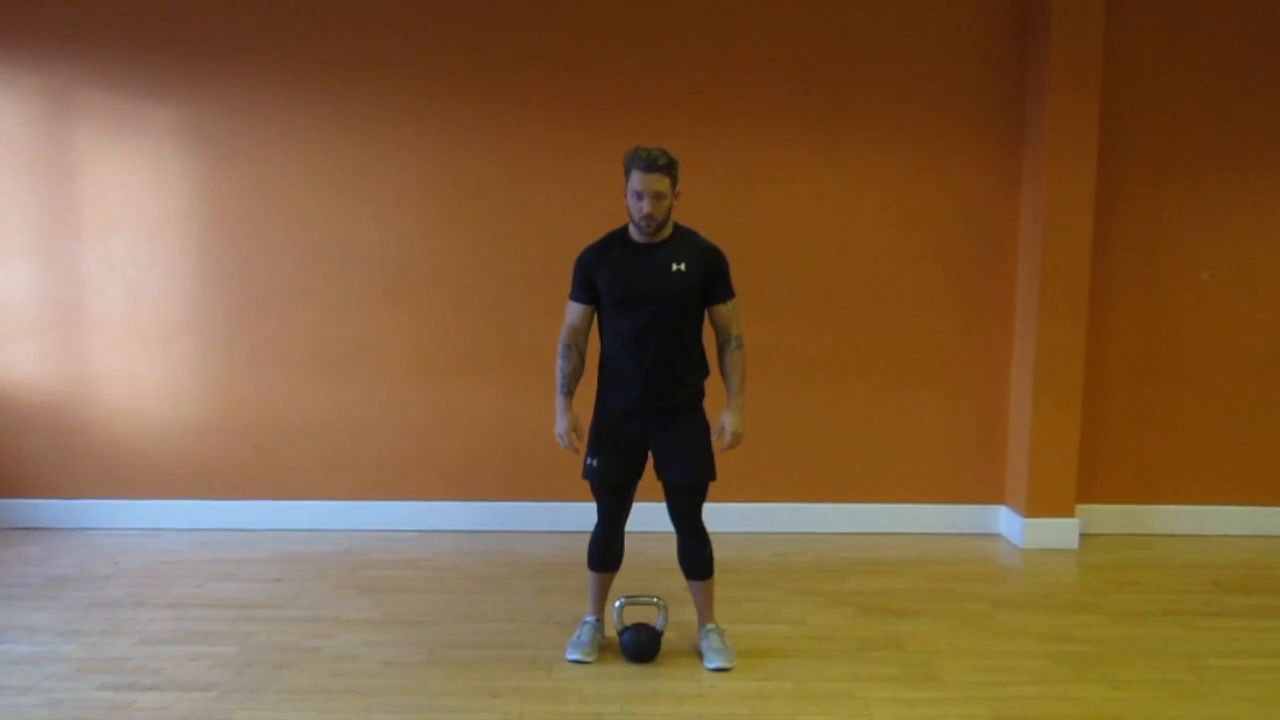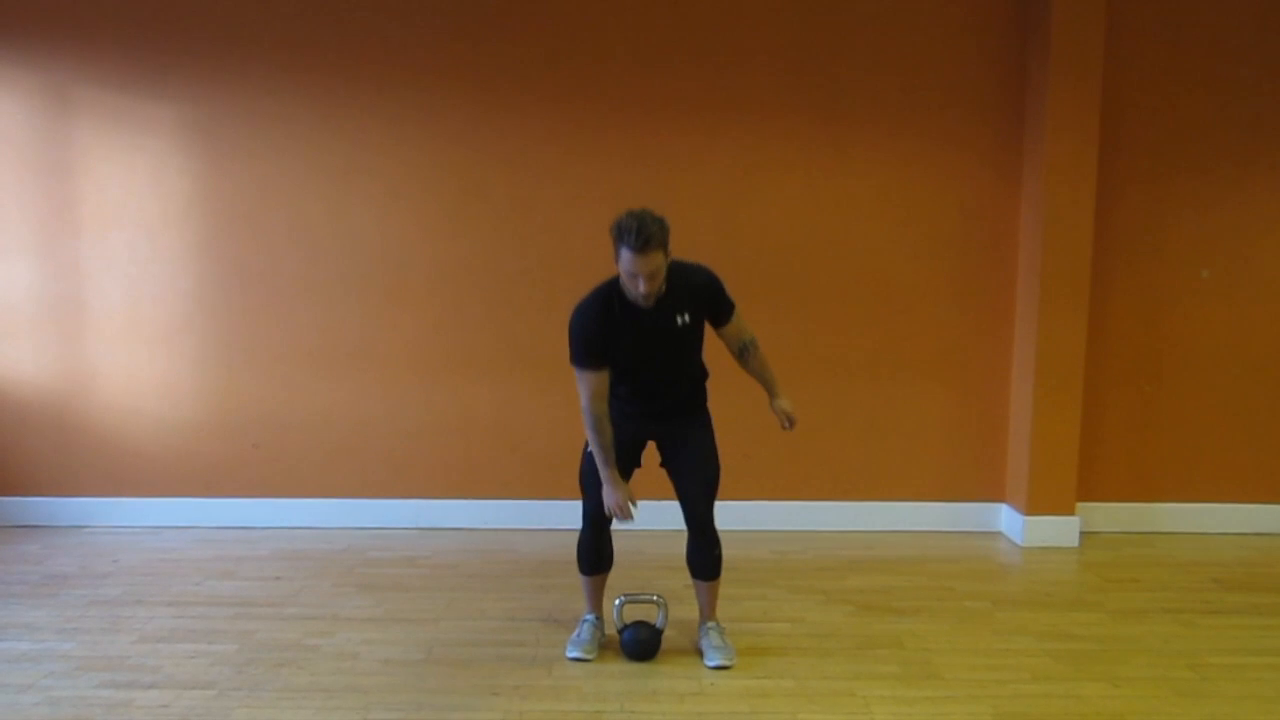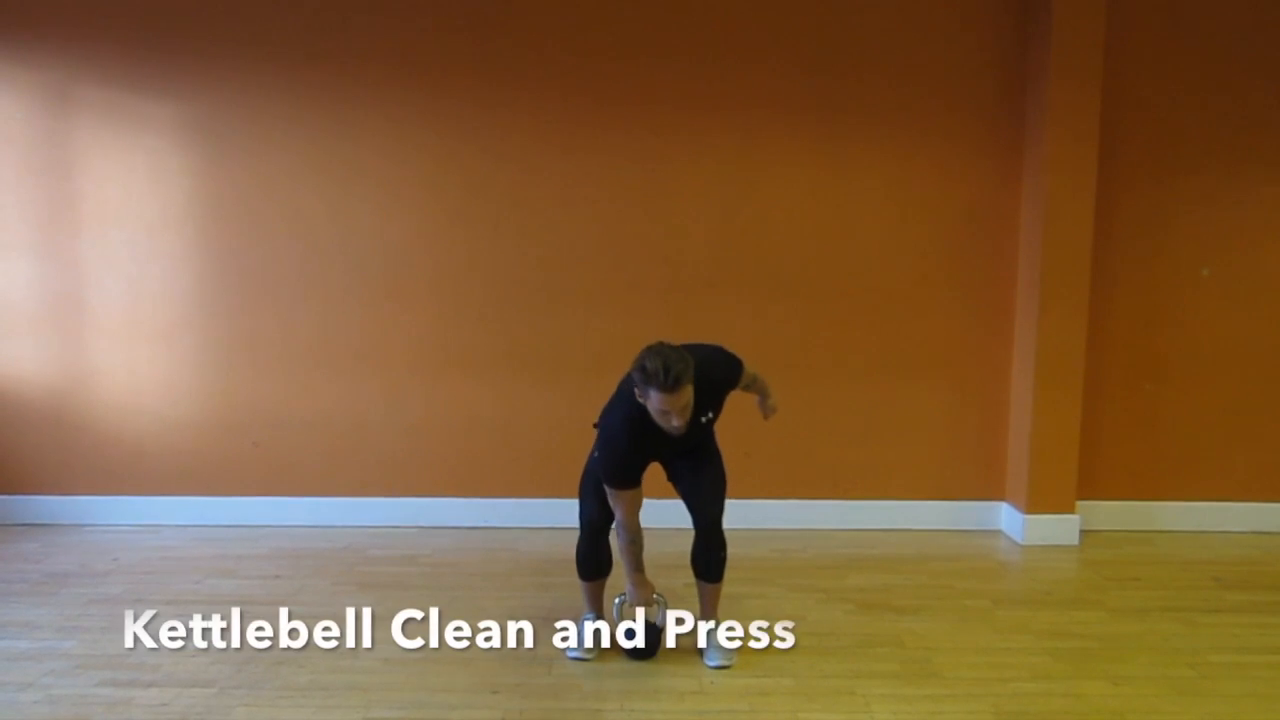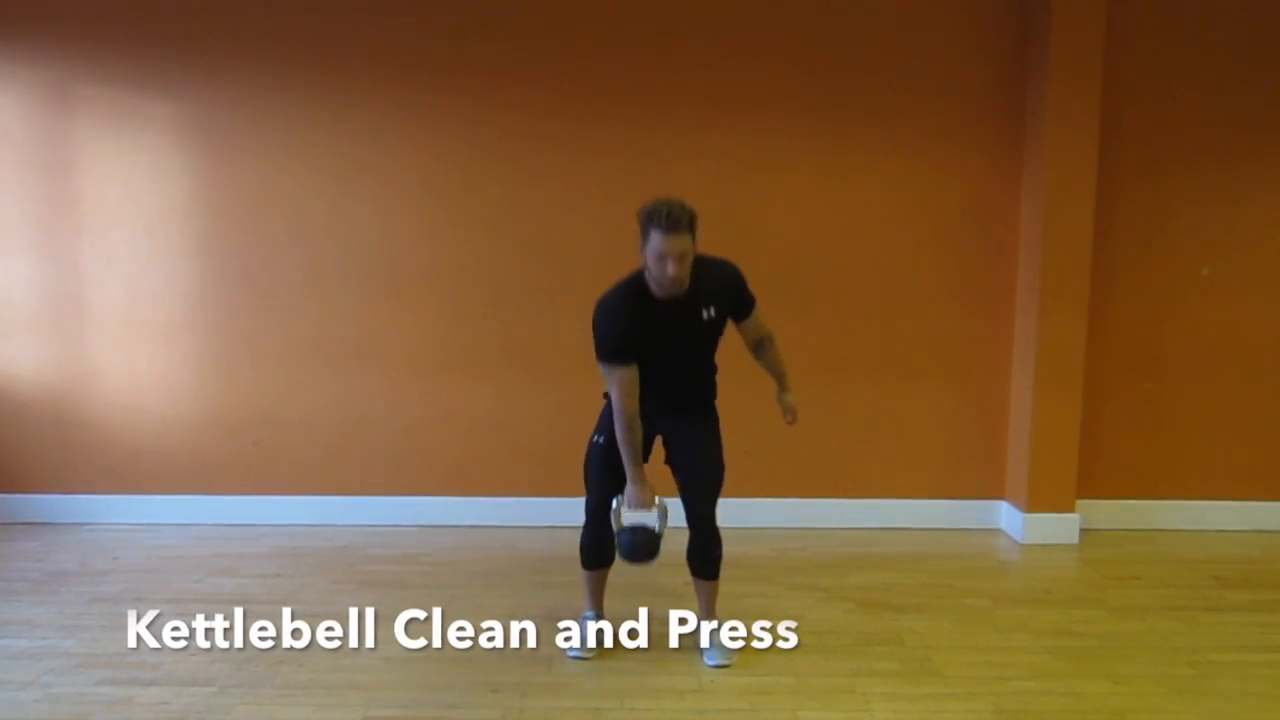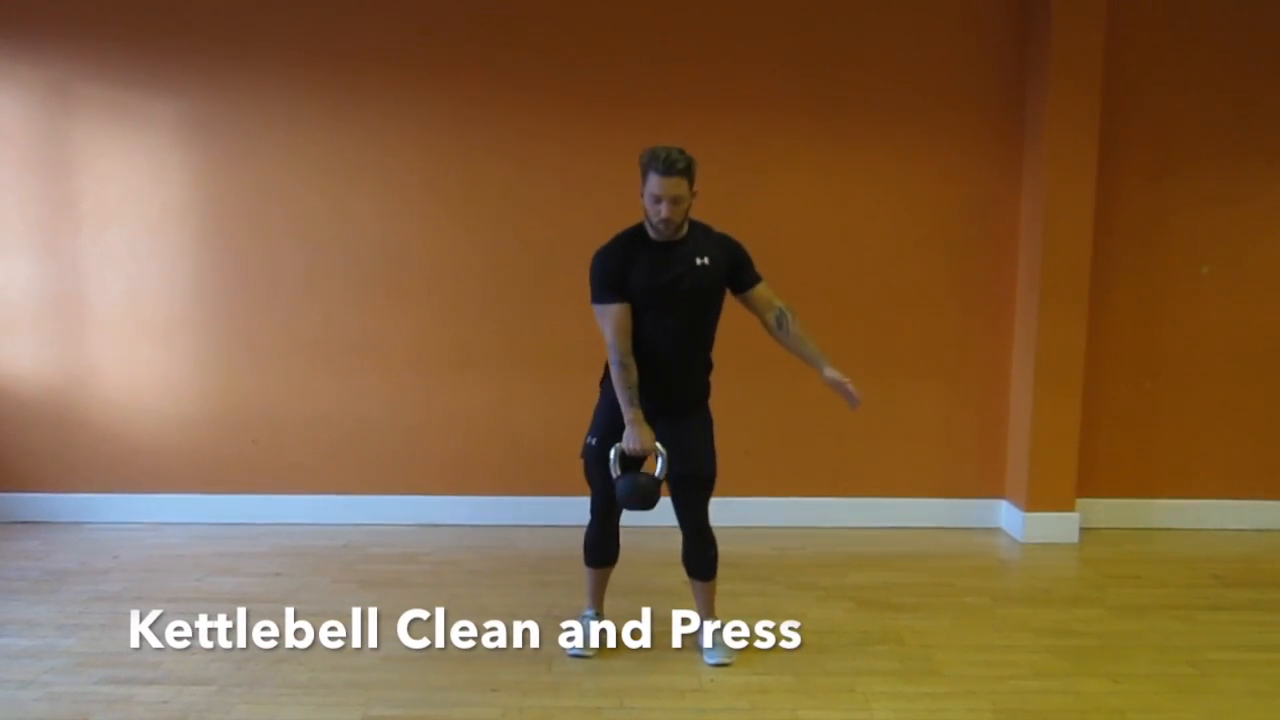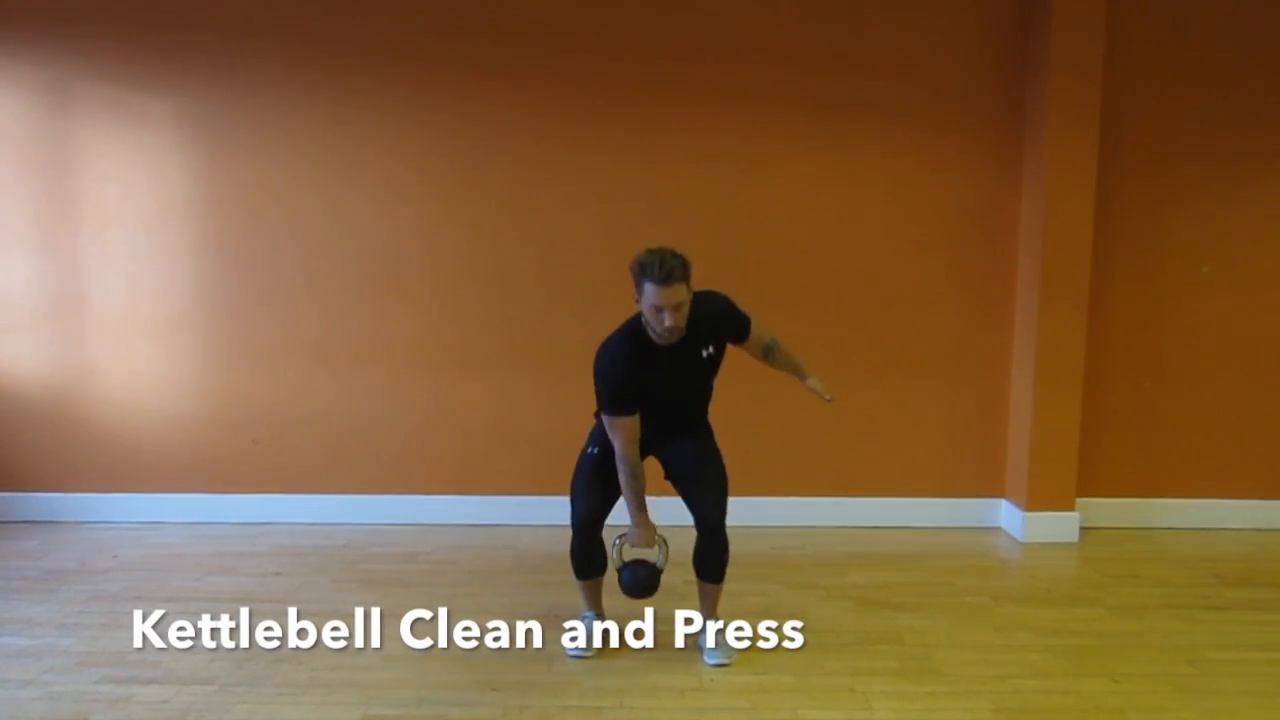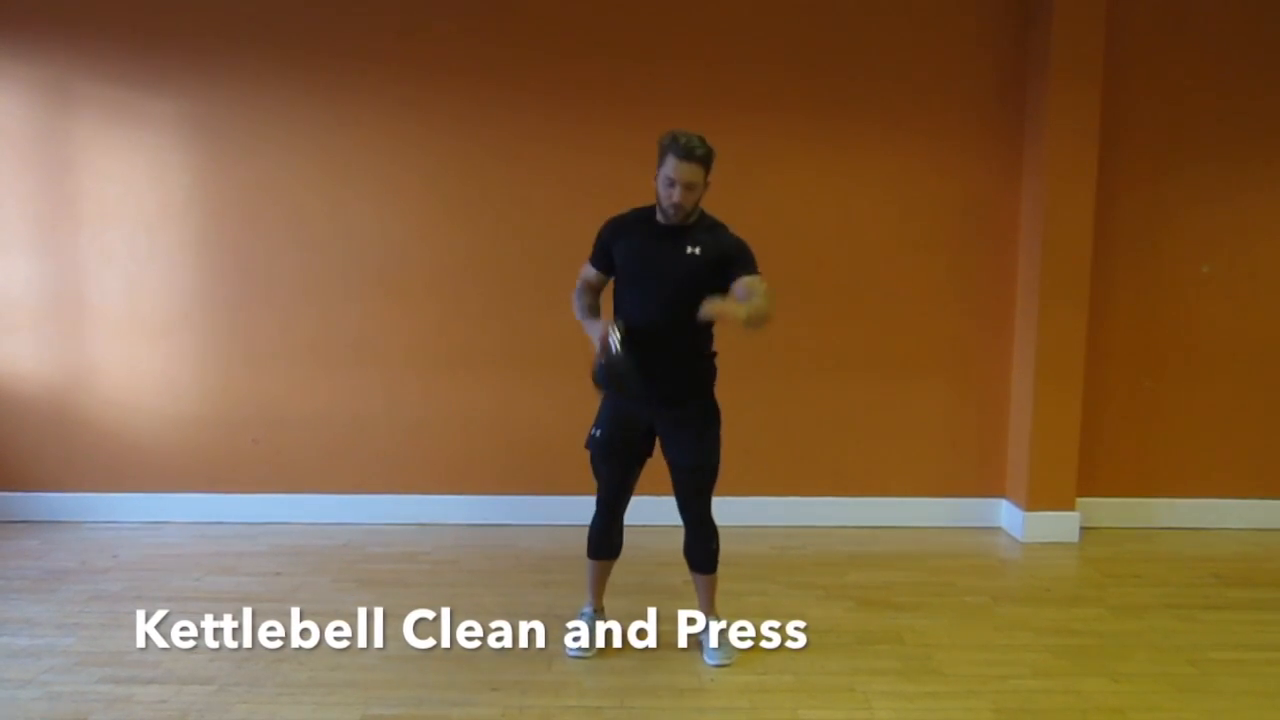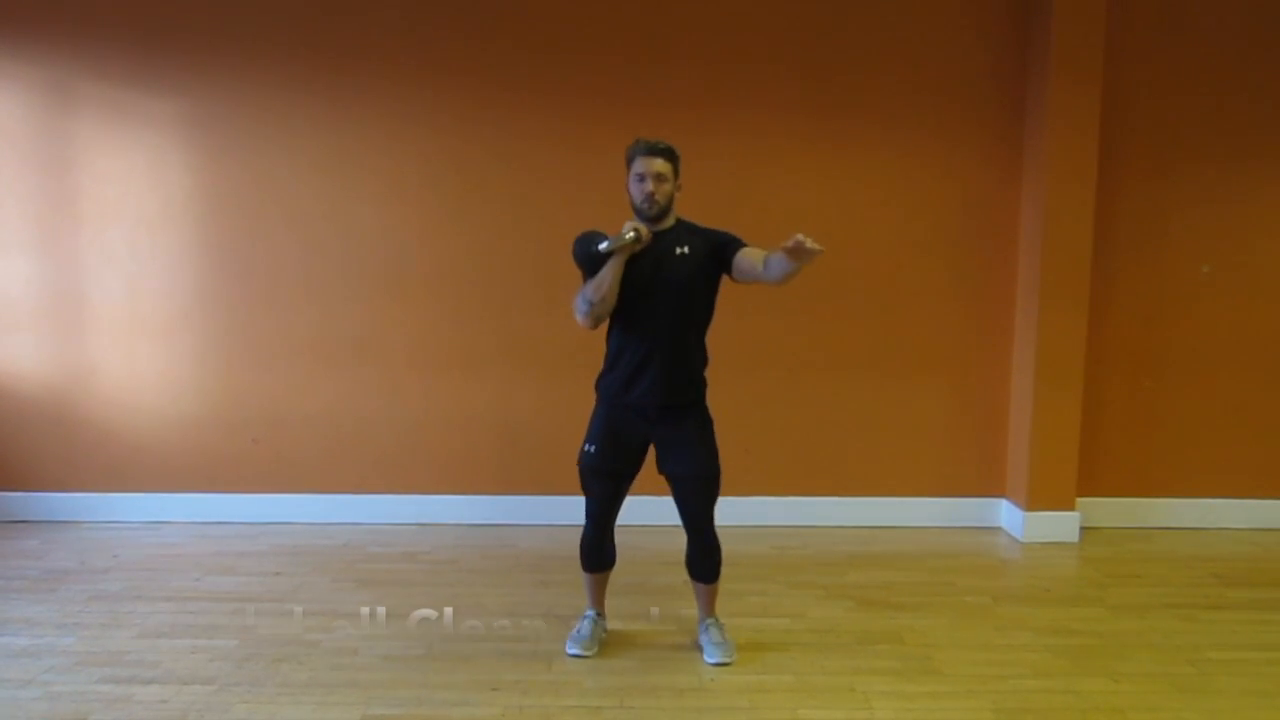
dt=0.5s
person 1, frame 1
left shoulder: (703, 256)
right shoulder: (597, 257)
left elbow: (729, 333)
right elbow: (573, 335)
left wrist: (734, 405)
right wrist: (564, 405)
left hip: (682, 415)
right hip: (616, 416)
left knee: (688, 522)
right knee: (609, 520)
left ankle: (708, 628)
right ankle: (593, 621)
person 1, frame 2
left shoulder: (698, 284)
right shoulder: (591, 313)
left elbow: (740, 340)
right elbow: (592, 401)
left wrist: (774, 394)
right wrist: (609, 478)
left hip: (685, 414)
right hip: (621, 413)
left knee: (700, 516)
right knee: (595, 515)
left ankle: (709, 625)
right ankle: (592, 620)
person 1, frame 3
left shoulder: (713, 367)
right shoulder: (619, 428)
left elbow: (745, 377)
right elbow: (627, 518)
left wrist: (765, 395)
right wrist: (637, 581)
right hip: (630, 443)
left knee: (709, 521)
right knee: (593, 521)
left ankle: (709, 625)
right ankle: (593, 618)
person 1, frame 4
left shoulder: (722, 279)
right shoulder: (617, 308)
left elbow: (757, 335)
right elbow: (625, 400)
left wrist: (783, 388)
right wrist: (635, 483)
left hip: (693, 408)
right hip: (629, 414)
left knee: (702, 515)
right knee: (599, 509)
left ankle: (709, 625)
right ankle: (592, 616)
person 1, frame 5
left shoulder: (720, 250)
right shoulder: (615, 257)
left elbow: (772, 312)
right elbow: (617, 345)
left wrist: (823, 368)
right wrist: (632, 421)
left hip: (687, 409)
right hip: (623, 406)
left knee: (694, 519)
right knee: (604, 512)
left ankle: (708, 626)
right ankle: (593, 616)
person 1, frame 6
left shoulder: (716, 311)
right shoulder: (616, 355)
left elbow: (762, 343)
right elbow: (626, 449)
left wrist: (804, 376)
right wrist: (639, 518)
left hip: (689, 427)
right hip: (622, 429)
left knee: (712, 521)
right knee: (584, 520)
left ankle: (709, 625)
right ankle: (593, 616)
person 1, frame 7
left shoulder: (723, 244)
right shoulder: (621, 230)
left elbow: (762, 308)
right elbow: (585, 289)
left wrist: (737, 308)
right wrist: (593, 326)
left hip: (691, 402)
right hip: (627, 394)
left knee: (696, 511)
right knee: (609, 506)
left ankle: (709, 622)
right ankle: (593, 613)
person 1, frame 8
left shoulder: (706, 244)
right shoulder: (608, 250)
left elbow: (765, 268)
right elbow: (587, 315)
left wrist: (793, 257)
right wrist: (621, 252)
left hip: (684, 408)
right hip: (620, 405)
left knee: (699, 524)
right knee: (598, 518)
left ankle: (709, 622)
right ankle: (594, 616)
